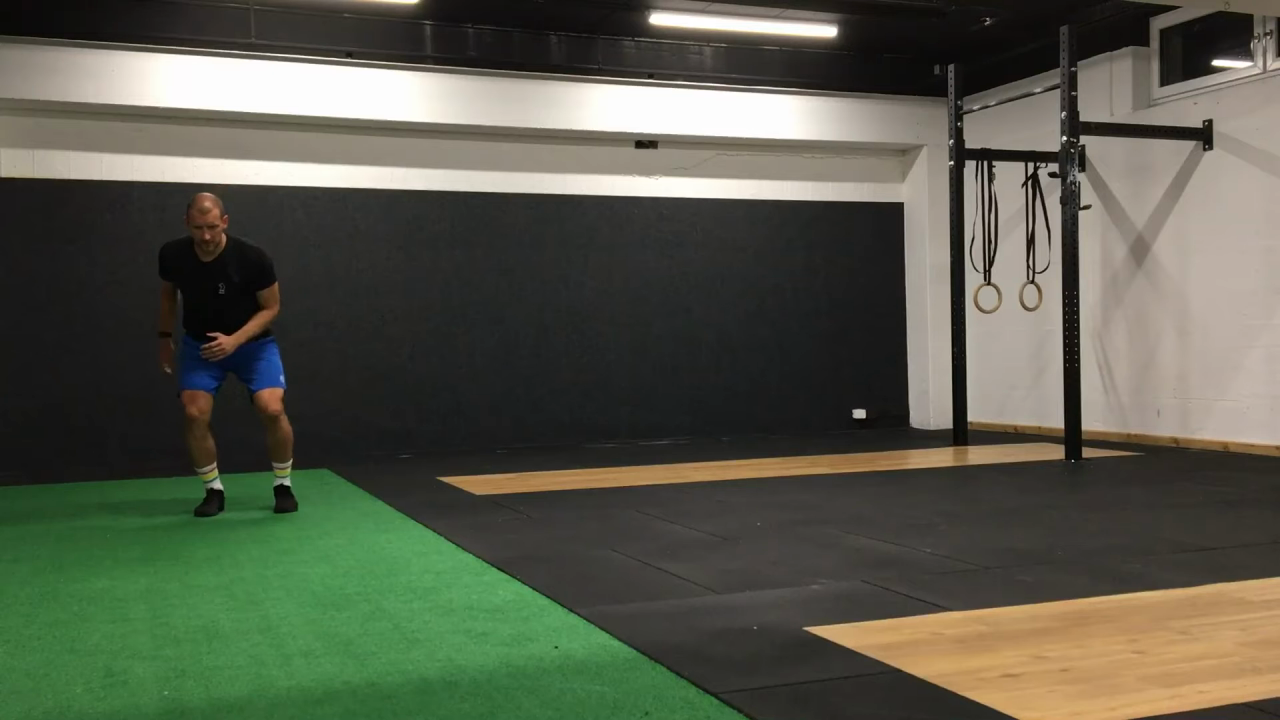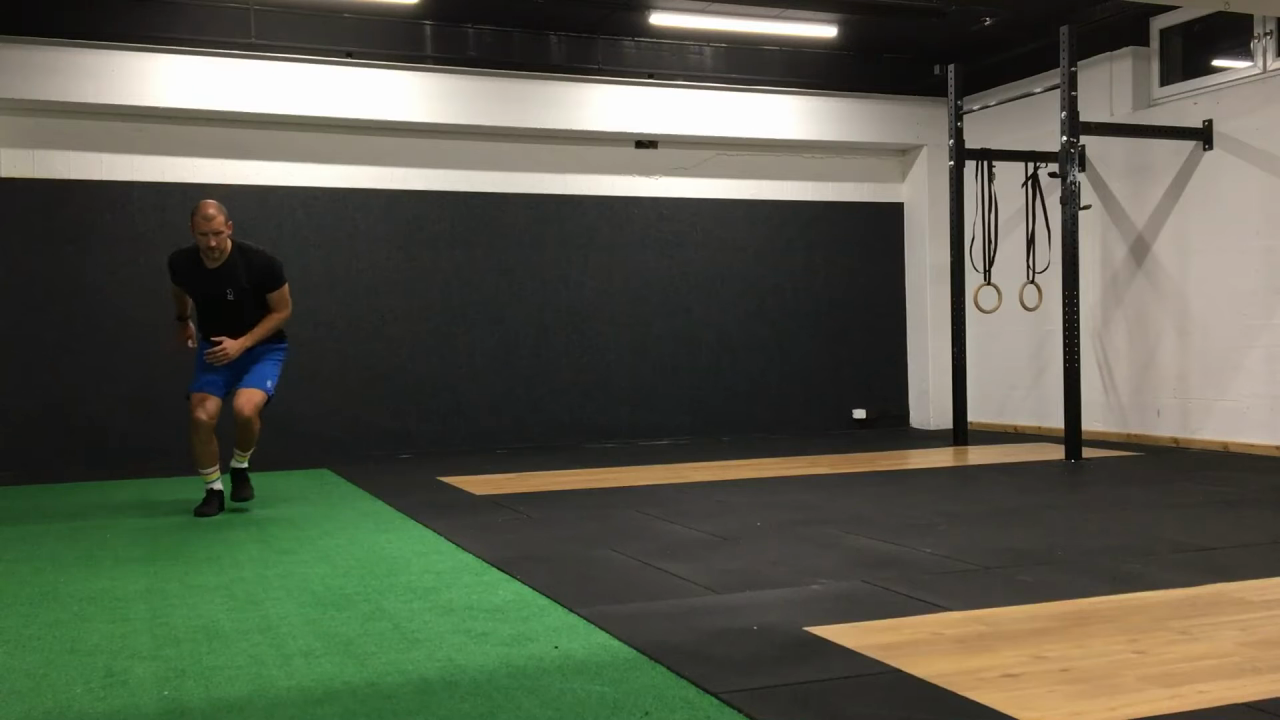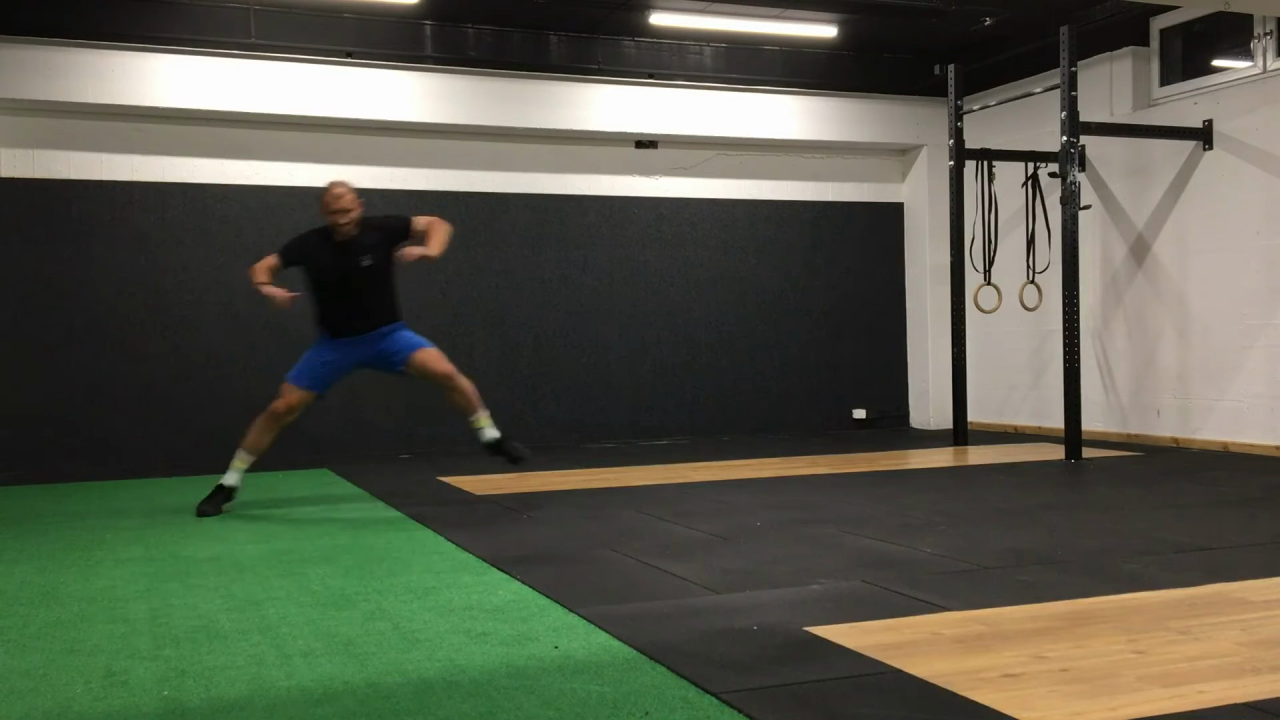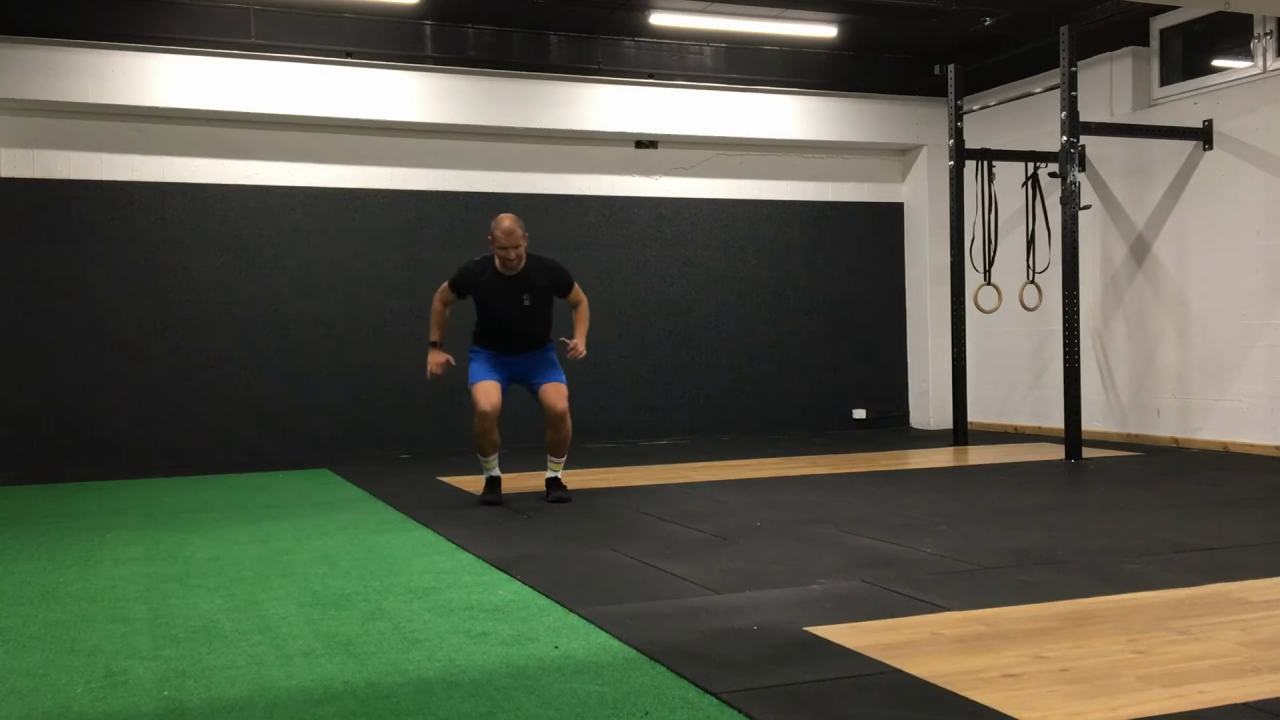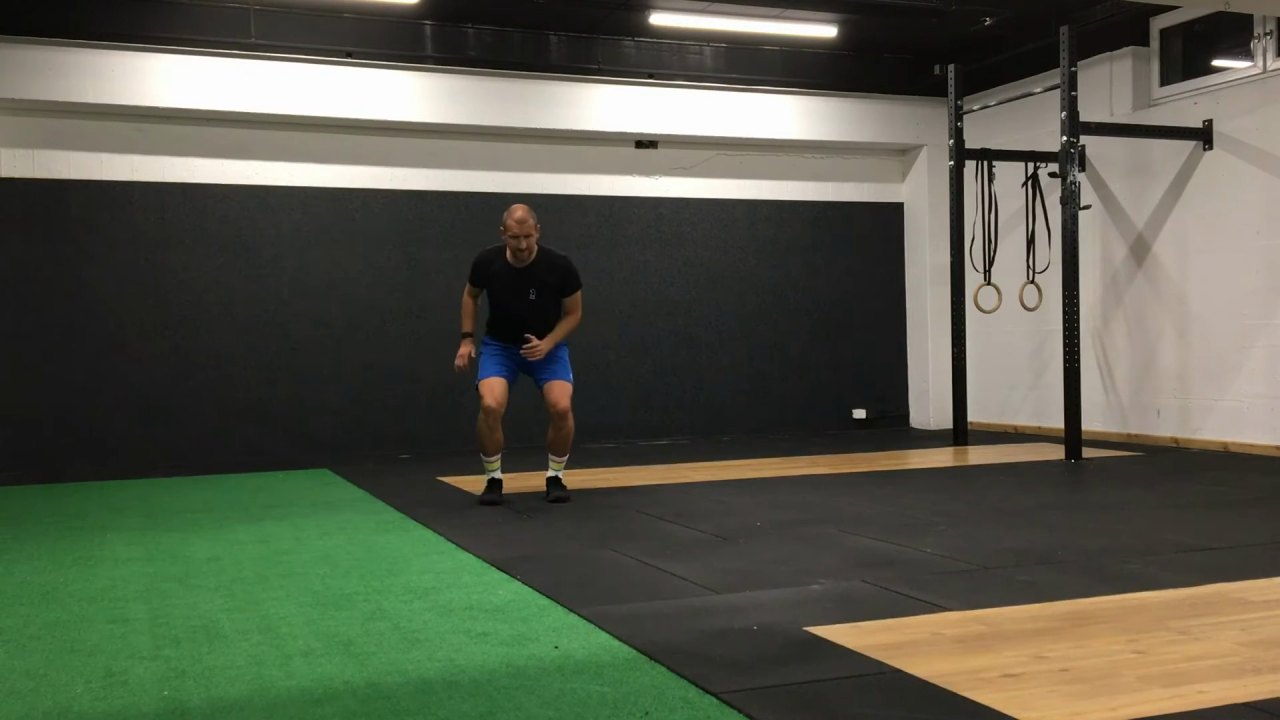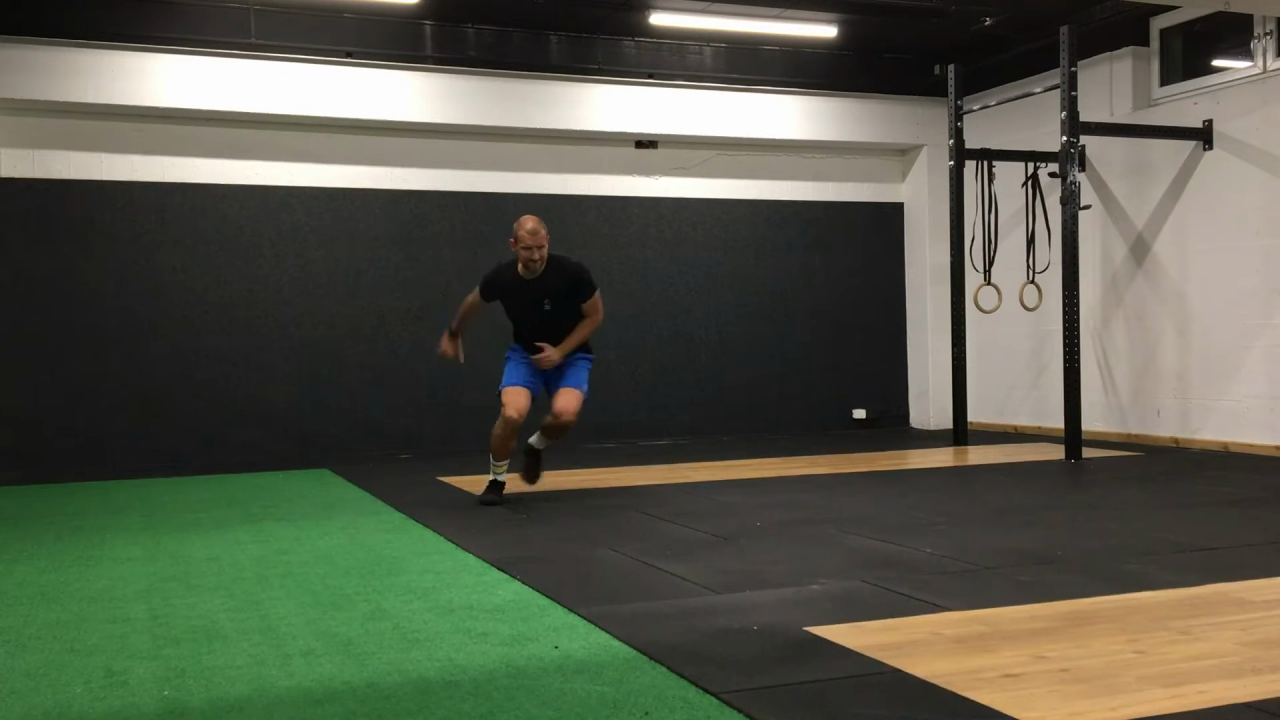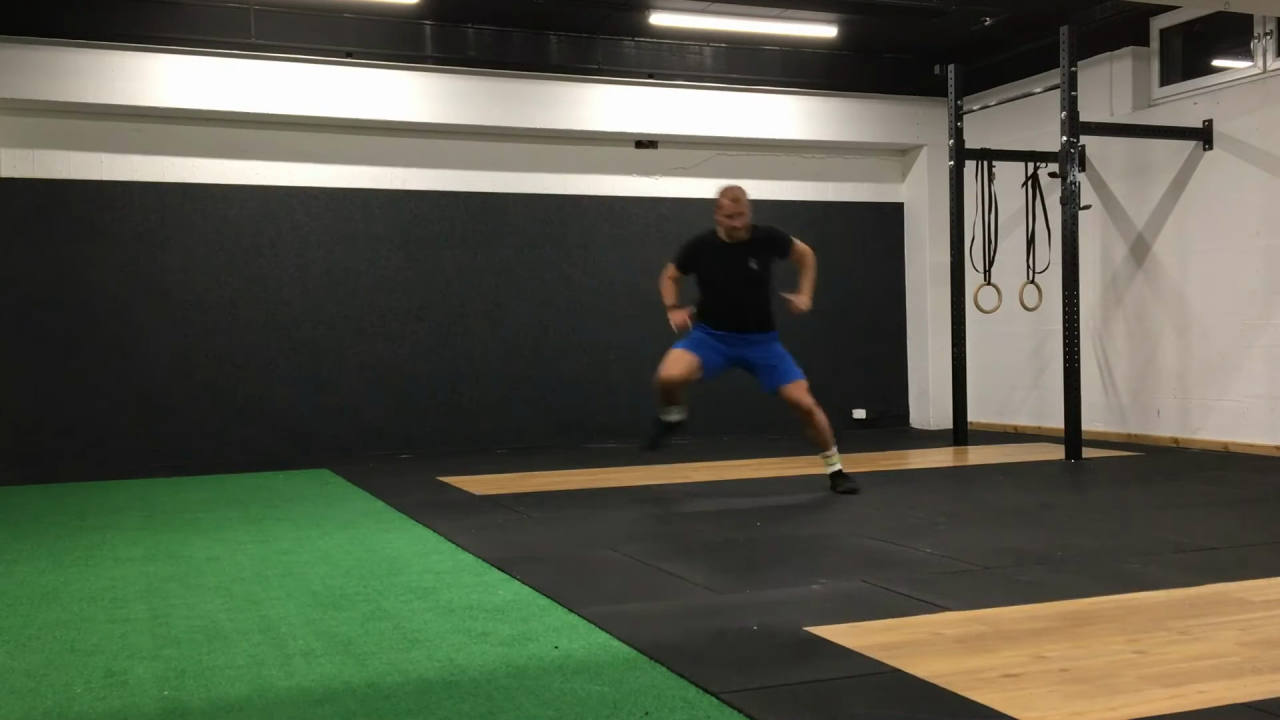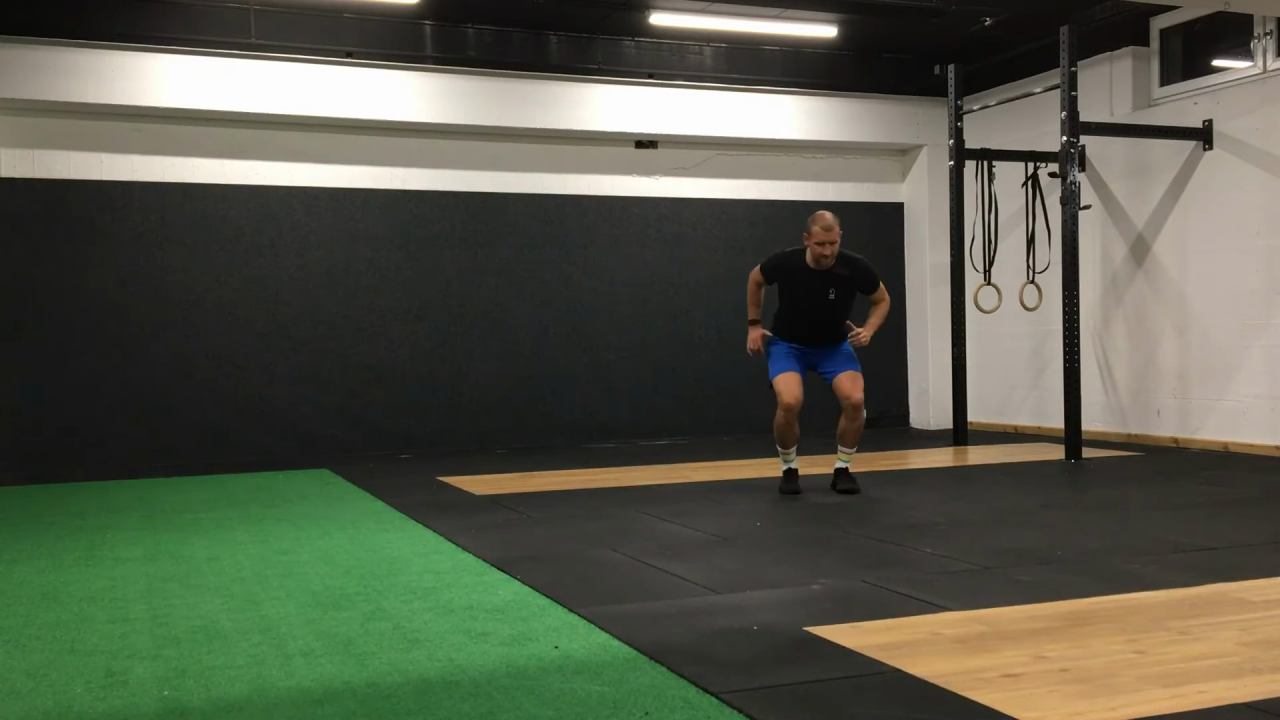
dt=0.5s
person 1, frame 1
left shoulder: (253, 258)
right shoulder: (172, 254)
left elbow: (271, 307)
right elbow: (168, 293)
left wrist: (234, 341)
right wrist: (165, 338)
left hip: (253, 343)
right hip: (199, 343)
left knee: (272, 409)
right knee: (195, 414)
left ankle: (283, 486)
right ankle: (214, 490)
person 1, frame 2
left shoulder: (260, 262)
right shoulder: (181, 262)
left elbow: (283, 309)
left wrist: (241, 344)
right wrist: (183, 322)
left hip: (263, 347)
right hip: (214, 347)
left knee: (244, 410)
right knee: (201, 418)
left ankle: (240, 468)
right ankle: (214, 490)
person 1, frame 3
left shoulder: (381, 230)
right shoulder: (309, 244)
left elbow: (439, 225)
right elbow: (260, 269)
left wrist: (430, 251)
right wrist: (266, 287)
left hip: (386, 333)
right hip: (333, 342)
left knee: (443, 372)
right knee: (282, 409)
left ankle: (490, 437)
right ankle: (230, 483)
person 1, frame 4
left shoulder: (549, 271)
right shoulder: (474, 273)
left elbow: (580, 302)
right elbow: (441, 299)
left wrist: (580, 339)
right wrist: (435, 347)
left hip: (536, 353)
right hip: (489, 354)
left knee: (558, 408)
right knee: (486, 409)
left ankle: (554, 477)
right ankle: (492, 477)
person 1, frame 5
left shoulder: (560, 266)
right shoulder: (487, 262)
left elbow: (574, 313)
right elbow: (471, 296)
left wrist: (547, 344)
right wrist: (467, 339)
left hip: (547, 345)
right hip: (499, 345)
left knee: (561, 407)
right knee: (491, 405)
left ankle: (555, 477)
right ankle: (493, 479)
person 1, frame 6
left shoulder: (572, 272)
right shoulder: (501, 277)
left elbow: (595, 316)
right elbow: (473, 303)
left wrist: (561, 351)
right wrist: (453, 334)
left hip: (570, 356)
right hip: (524, 354)
left knee: (565, 414)
right knee: (512, 415)
left ankle: (537, 445)
right ankle: (497, 480)
person 1, frame 7
left shoulder: (766, 237)
right shoulder: (699, 246)
left elbow: (805, 254)
right elbow: (668, 278)
left wrist: (805, 294)
right wrist: (673, 308)
left hip: (760, 339)
right hip: (710, 334)
left knee: (804, 405)
right knee: (669, 377)
left ankle: (835, 469)
right ankle: (671, 416)
person 1, frame 8
left shoulder: (856, 267)
right shoulder: (784, 262)
left elbow: (882, 300)
right elbow: (755, 279)
left wrist: (868, 330)
right wrist: (754, 325)
left hip: (834, 345)
right hip: (786, 344)
left knee: (854, 400)
right knee: (790, 403)
left ankle: (842, 469)
right ankle: (789, 469)
